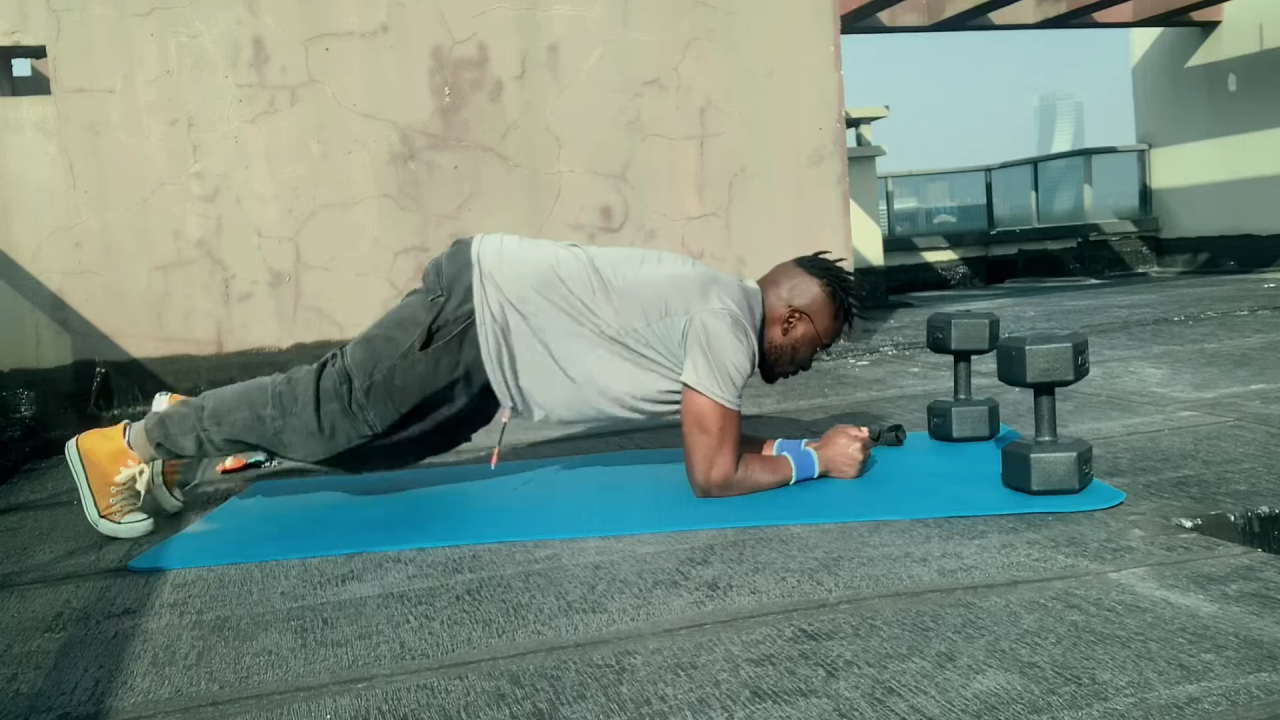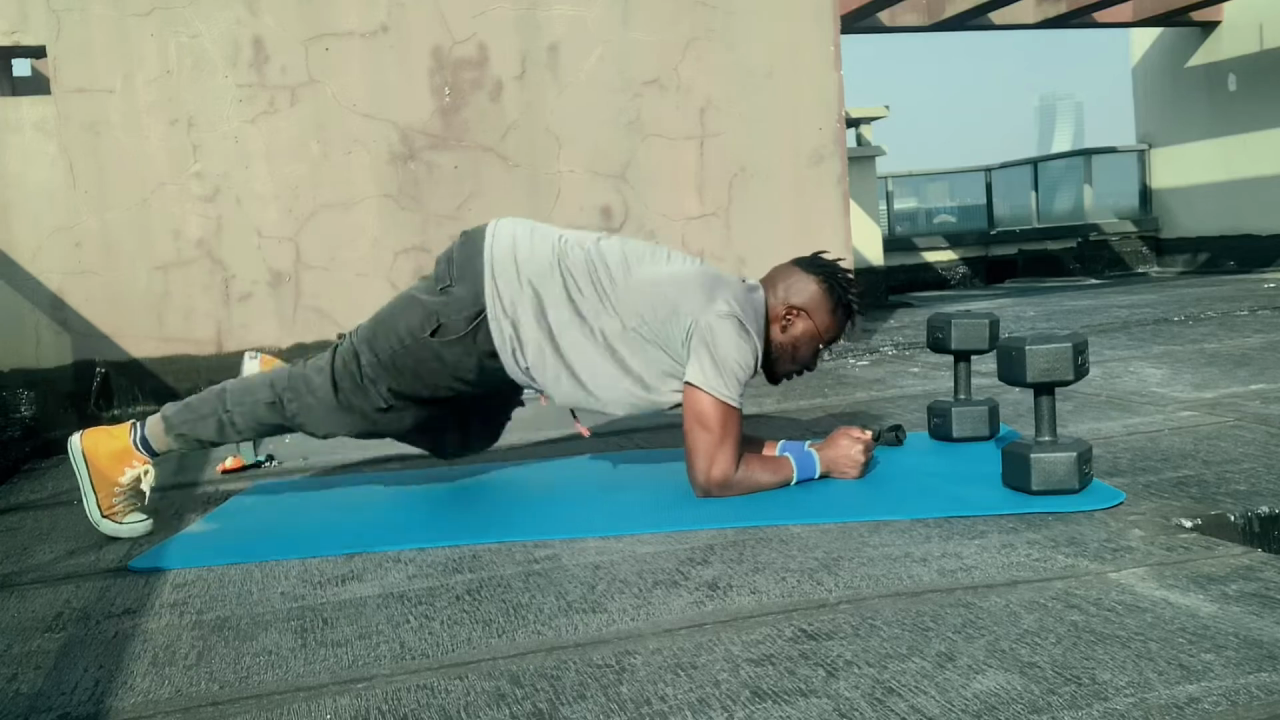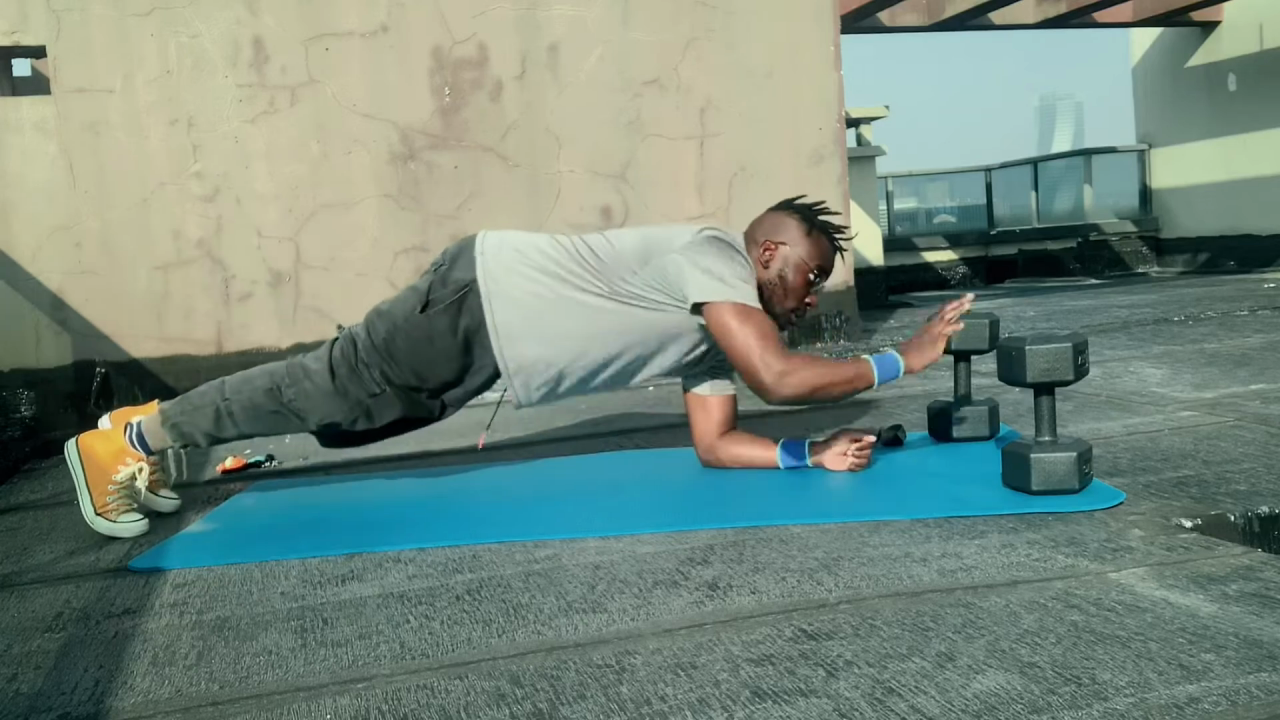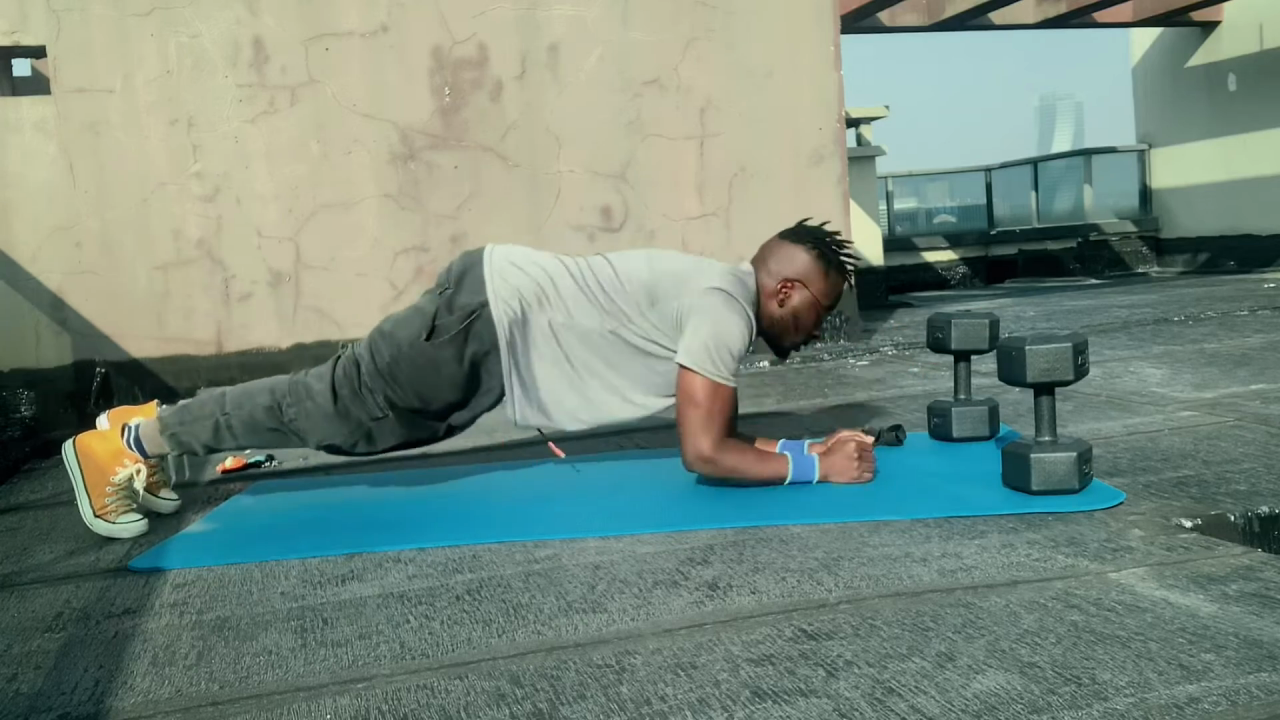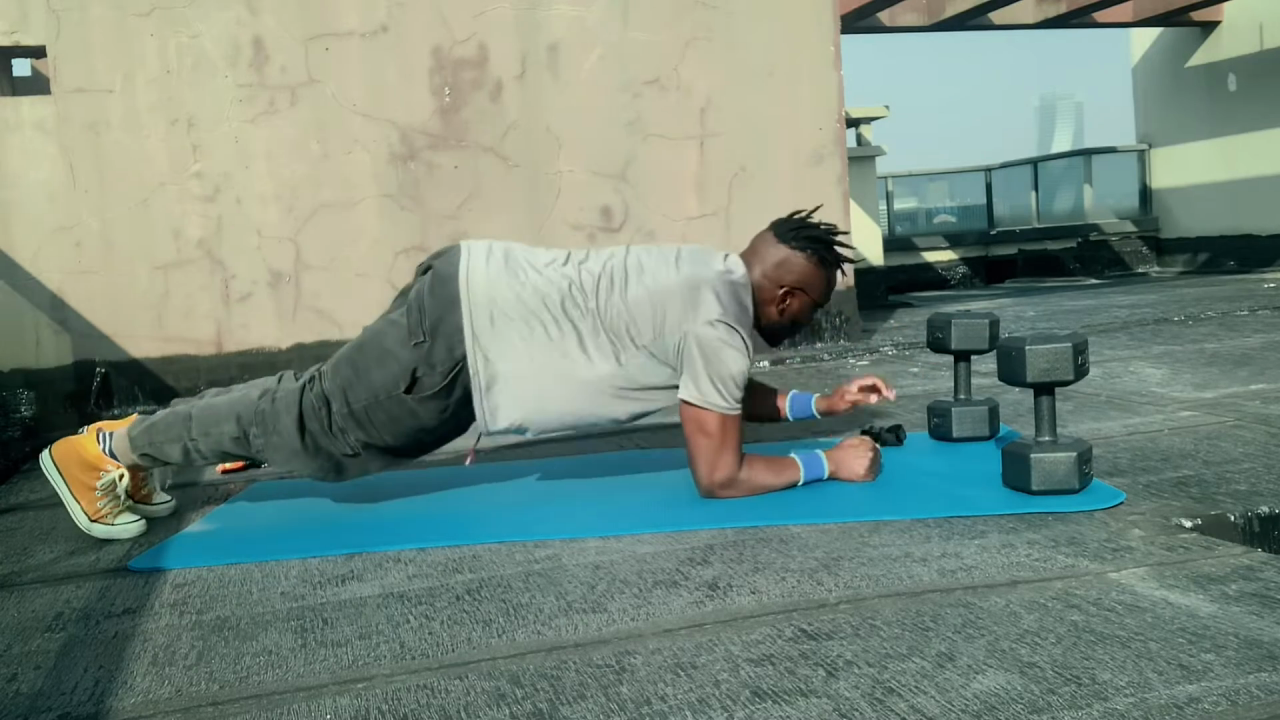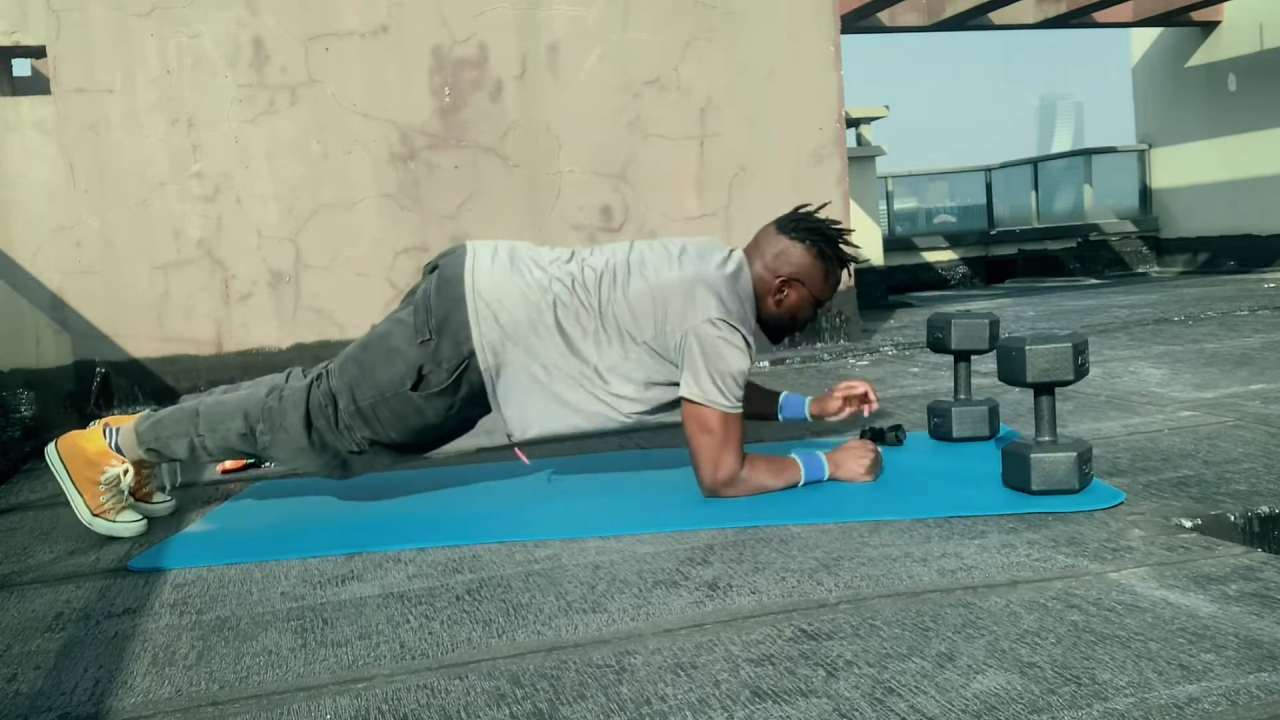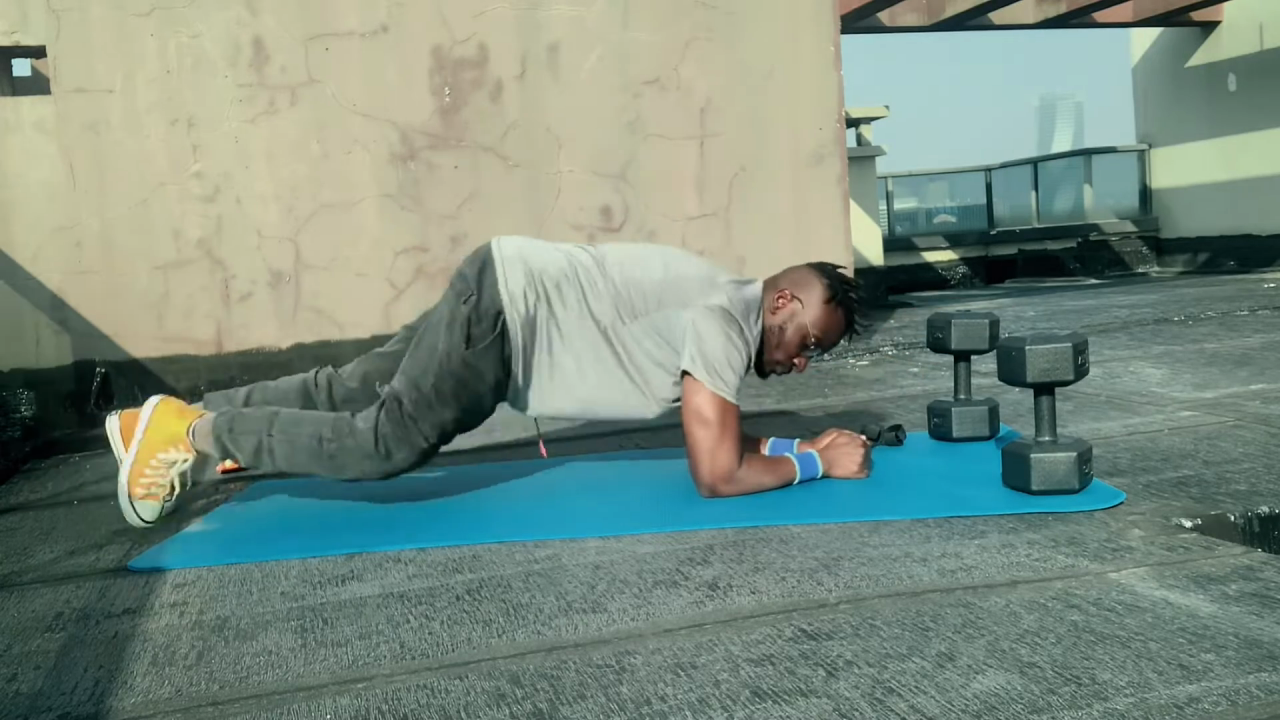
dt=0.4s
person 1, frame 1
left shoulder: (720, 306)
right shoulder: (729, 322)
left elbow: (713, 438)
right elbow: (712, 474)
left wrist: (796, 444)
right wrist: (811, 460)
left hip: (500, 298)
right hip: (479, 307)
left knee: (362, 430)
right knee: (327, 414)
left ankle: (183, 421)
right ankle: (127, 443)
person 1, frame 2
left shoulder: (721, 306)
right shoulder: (732, 324)
left elbow: (715, 435)
right elbow: (712, 474)
left wrist: (788, 448)
right wrist: (815, 461)
left hip: (510, 274)
right hip: (487, 296)
left knee: (463, 436)
right knee: (337, 393)
left ankle: (282, 380)
right ankle: (126, 445)
person 1, frame 3
left shoulder: (706, 320)
right shoulder: (712, 257)
left elbow: (714, 444)
right elbow: (782, 380)
left wrist: (811, 452)
right wrist: (897, 360)
left hip: (501, 328)
right hip: (478, 293)
left knee: (342, 406)
right knee: (328, 387)
left ankle: (158, 428)
right ankle: (127, 438)
person 1, frame 4
left shoulder: (714, 311)
right shoulder: (721, 303)
left elbow: (709, 444)
right elbow: (705, 454)
left wrist: (799, 454)
right wrist: (813, 461)
left hip: (499, 327)
right hip: (487, 318)
left knee: (345, 416)
right knee: (332, 409)
left ankle: (156, 426)
right ankle: (131, 439)
person 1, frame 5
left shoulder: (710, 272)
right shoulder: (720, 326)
left elbow: (721, 395)
right elbow: (718, 476)
left wrist: (812, 404)
right wrist: (824, 464)
left hip: (473, 286)
right hip: (463, 336)
left knee: (319, 406)
right knee: (313, 424)
left ankle: (138, 438)
right ankle: (103, 448)
person 1, frame 6
left shoulder: (719, 264)
right shoulder: (718, 321)
left elbow: (716, 389)
right elbow: (721, 475)
left wrist: (806, 407)
right wrist: (826, 466)
left hip: (479, 286)
right hip: (471, 337)
left knee: (328, 402)
right knee: (322, 423)
left ankle: (140, 438)
right ankle: (110, 445)
person 1, frame 7
left shoulder: (730, 309)
right shoulder: (722, 319)
left elbow: (716, 434)
right elbow: (719, 474)
left wrist: (797, 445)
right wrist: (817, 463)
left hip: (508, 299)
right hip: (508, 297)
left knee: (351, 392)
right knee: (386, 438)
left ankle: (191, 423)
right ankle: (183, 430)
